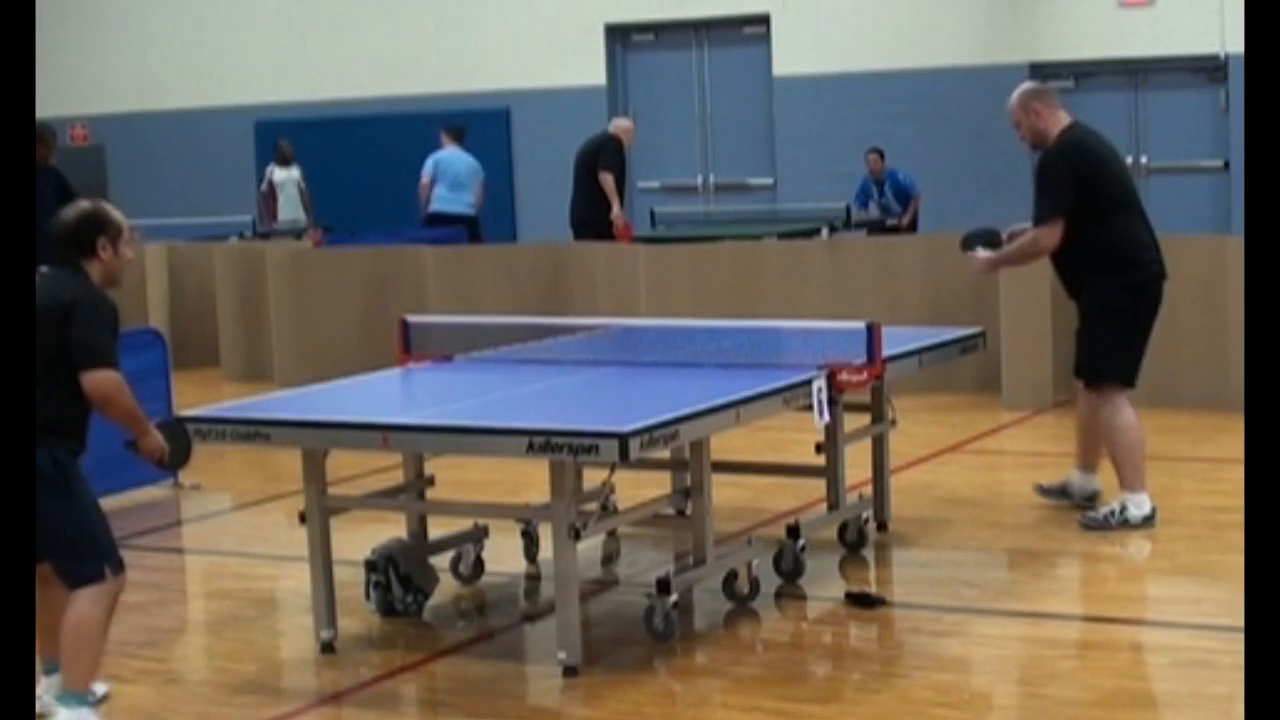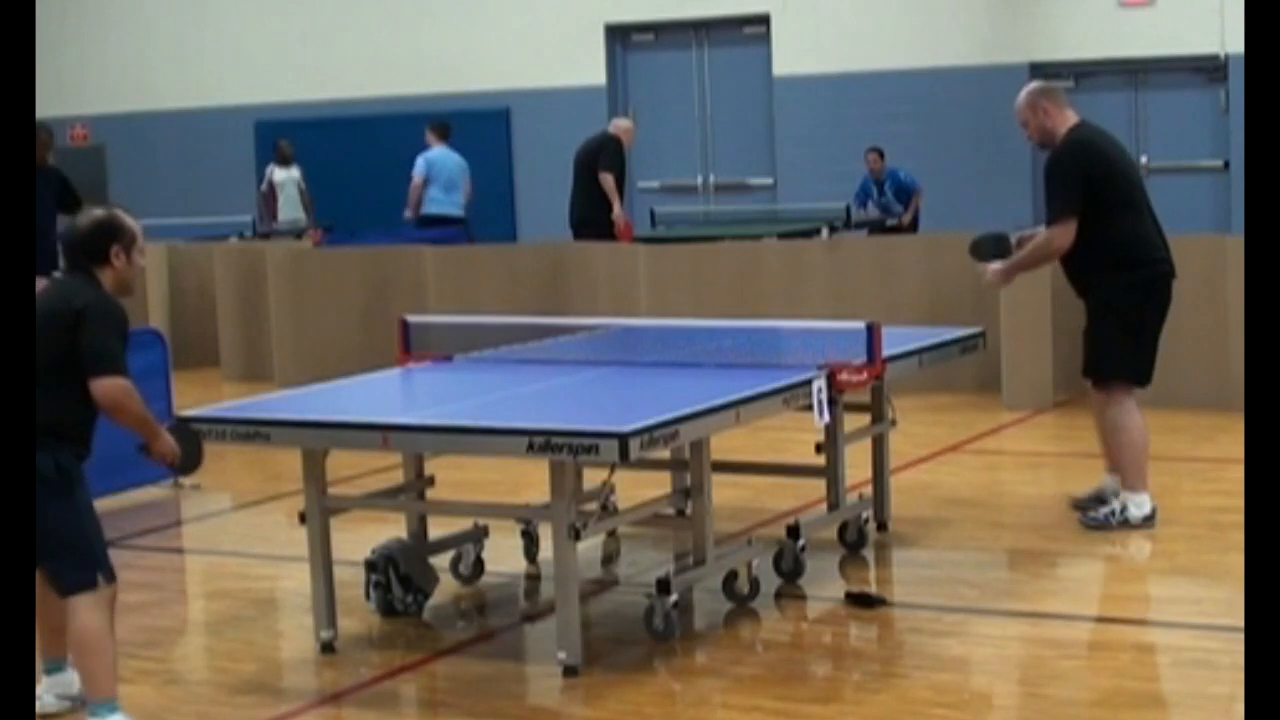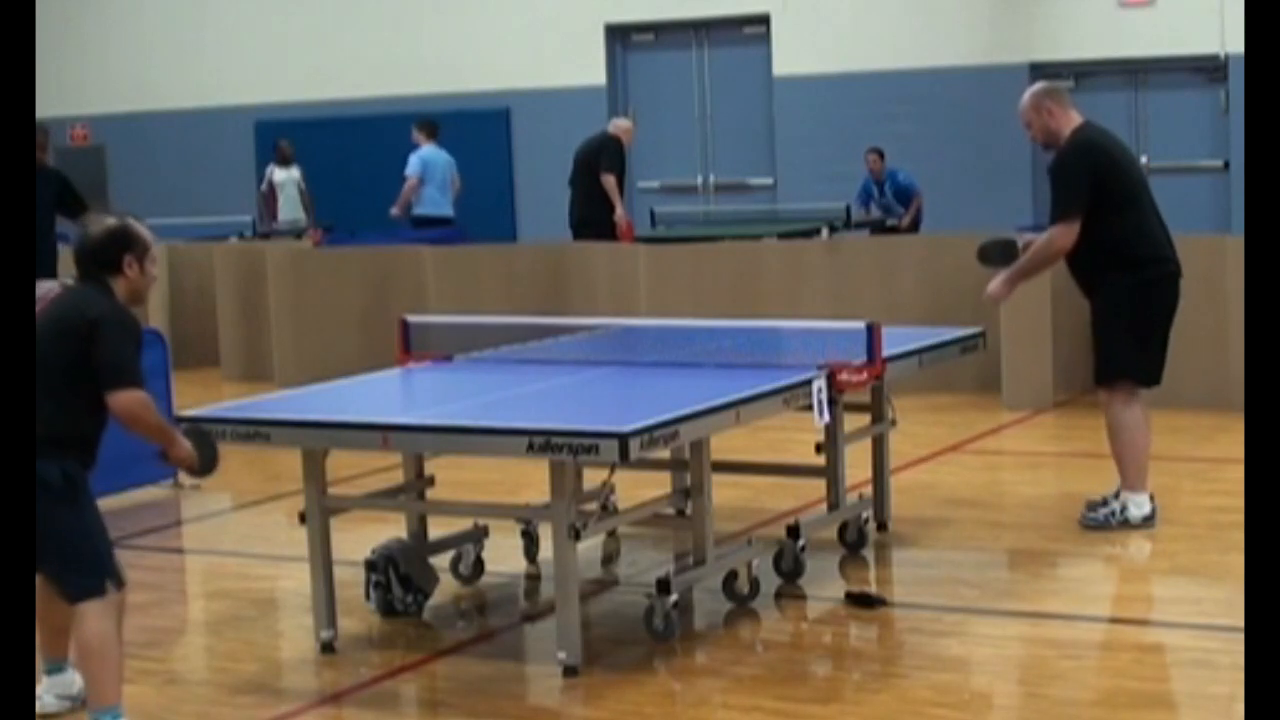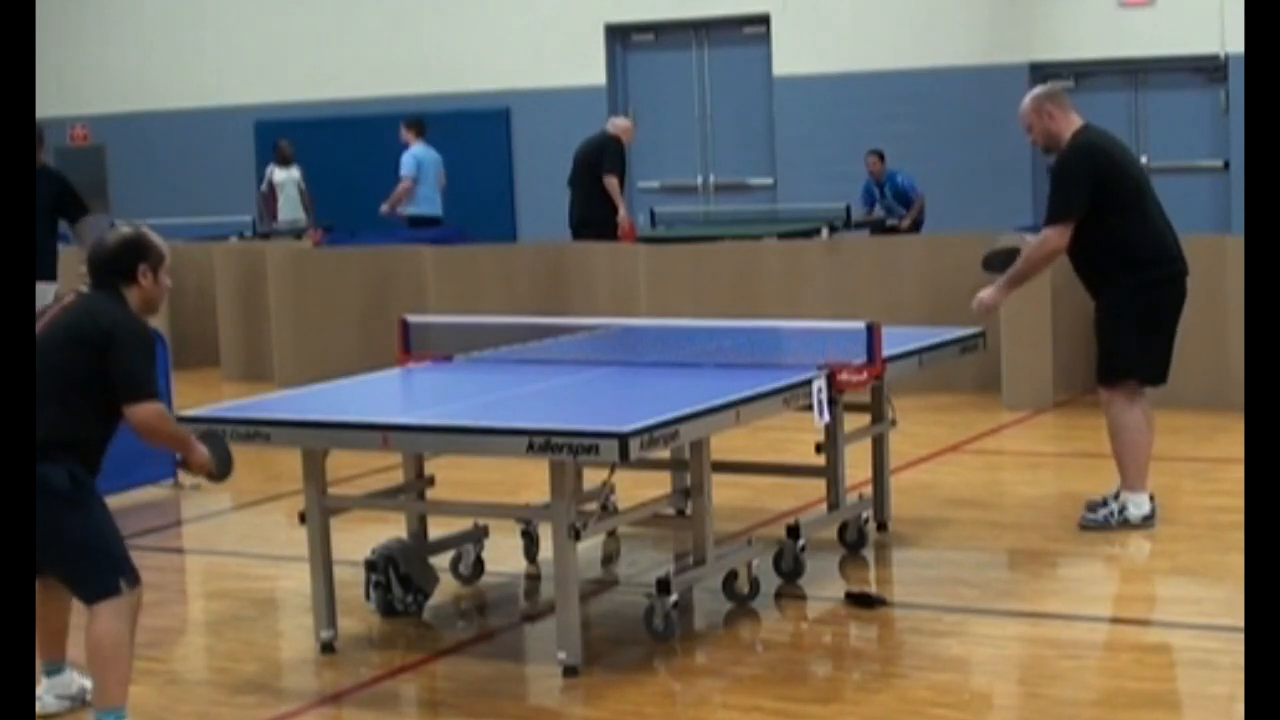
dt=0.4s
person 1, frame 1
left shoulder: (47, 289)
right shoulder: (87, 301)
right elbow: (100, 384)
right wrist: (145, 432)
left hip: (41, 452)
right hip: (43, 456)
left knee: (51, 565)
right knee: (99, 576)
person 1, frame 2
left shoulder: (55, 297)
right shoulder: (98, 308)
right elbow: (110, 391)
right wrist: (156, 436)
left hip: (45, 455)
right hip: (46, 459)
left knee: (55, 568)
right knee: (90, 586)
person 1, frame 3
left shoulder: (64, 305)
right shoulder: (111, 318)
right elbow: (126, 403)
right wrist: (172, 441)
left hip: (45, 461)
right hip: (47, 467)
left knee: (61, 570)
right knee: (98, 592)
person 1, frame 4
left shoulder: (71, 311)
right shoulder: (125, 328)
right elbow: (144, 415)
right wrist: (189, 447)
left hip: (46, 465)
right hip: (49, 472)
left knee: (56, 570)
right knee: (115, 592)
person 2, frame 1
left shoulder: (1060, 157)
right shoulder: (1086, 143)
left elbow: (1047, 240)
left wrist: (995, 259)
right wrist: (1026, 232)
left hip: (1118, 285)
right hip: (1128, 279)
left knee: (1109, 391)
right knee: (1092, 383)
left ankle: (1137, 503)
right ankle: (1083, 482)
person 2, frame 2
left shoulder: (1068, 155)
right shoulder: (1094, 142)
left elbow: (1061, 240)
left wrist: (1009, 268)
right wrist: (1037, 238)
left hip: (1126, 284)
right hip: (1139, 277)
left knee: (1115, 390)
right knee: (1105, 385)
left ankle: (1136, 503)
right ankle: (1116, 485)
person 2, frame 3
left shoulder: (1073, 155)
right shoulder: (1097, 143)
left elbow: (1063, 239)
left wrist: (1011, 278)
right wrist: (1037, 245)
left hip: (1130, 285)
right hip: (1146, 278)
left knee: (1118, 390)
right knee: (1123, 389)
left ankle: (1136, 504)
right ankle: (1133, 491)
person 2, frame 4
left shoulder: (1076, 158)
right shoulder: (1096, 146)
left elbow: (1055, 240)
left wrist: (1002, 287)
right wrist: (1035, 251)
left hip: (1138, 285)
right hip: (1151, 279)
left knee: (1119, 390)
right knee: (1129, 389)
left ankle: (1136, 504)
right ankle: (1133, 492)
